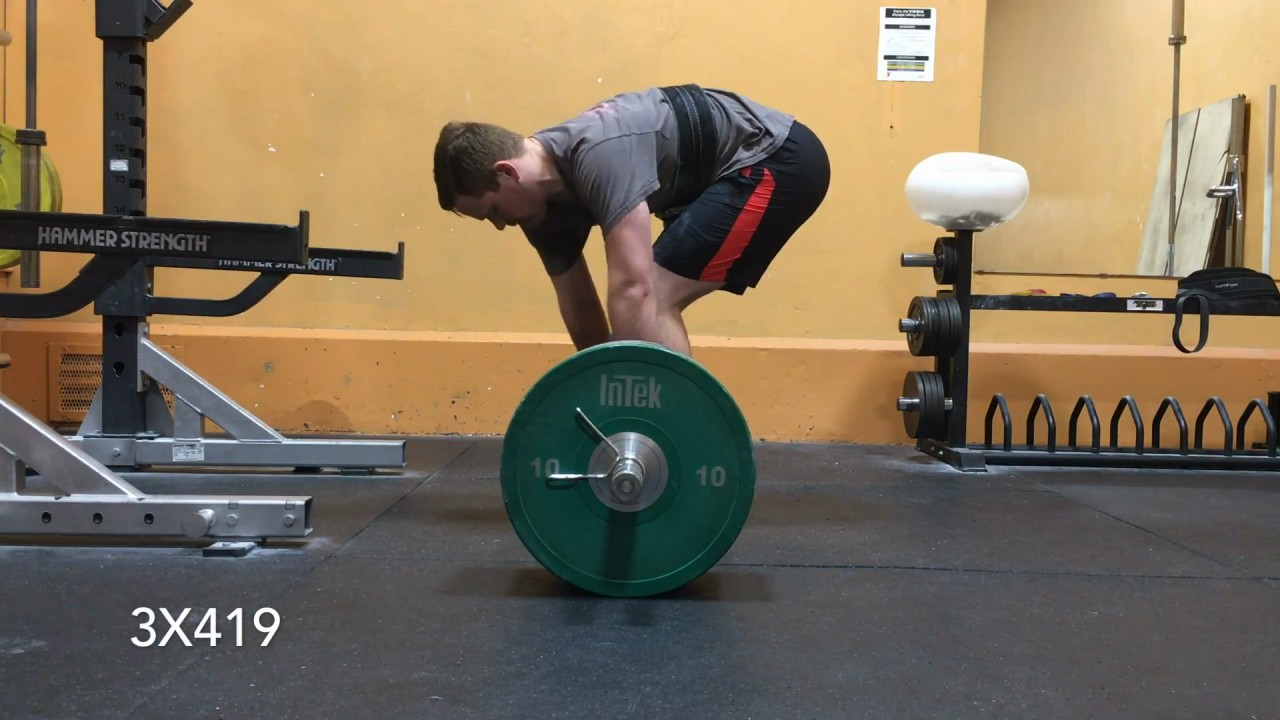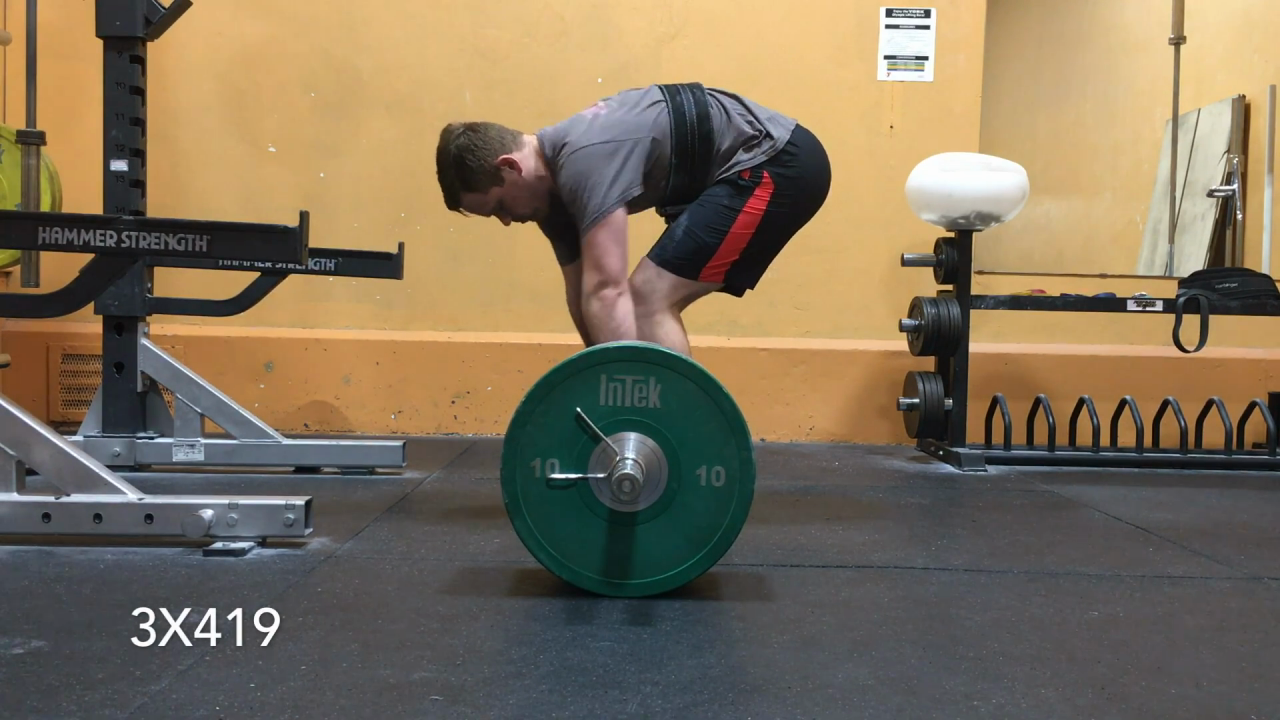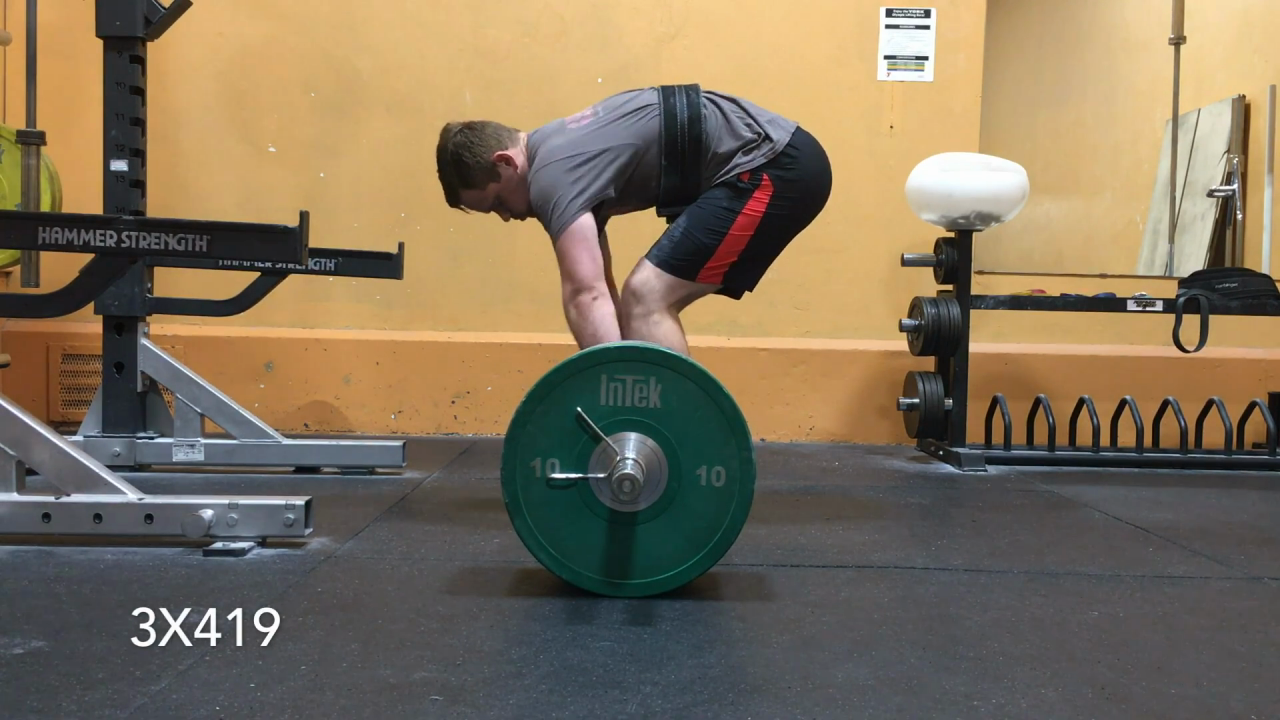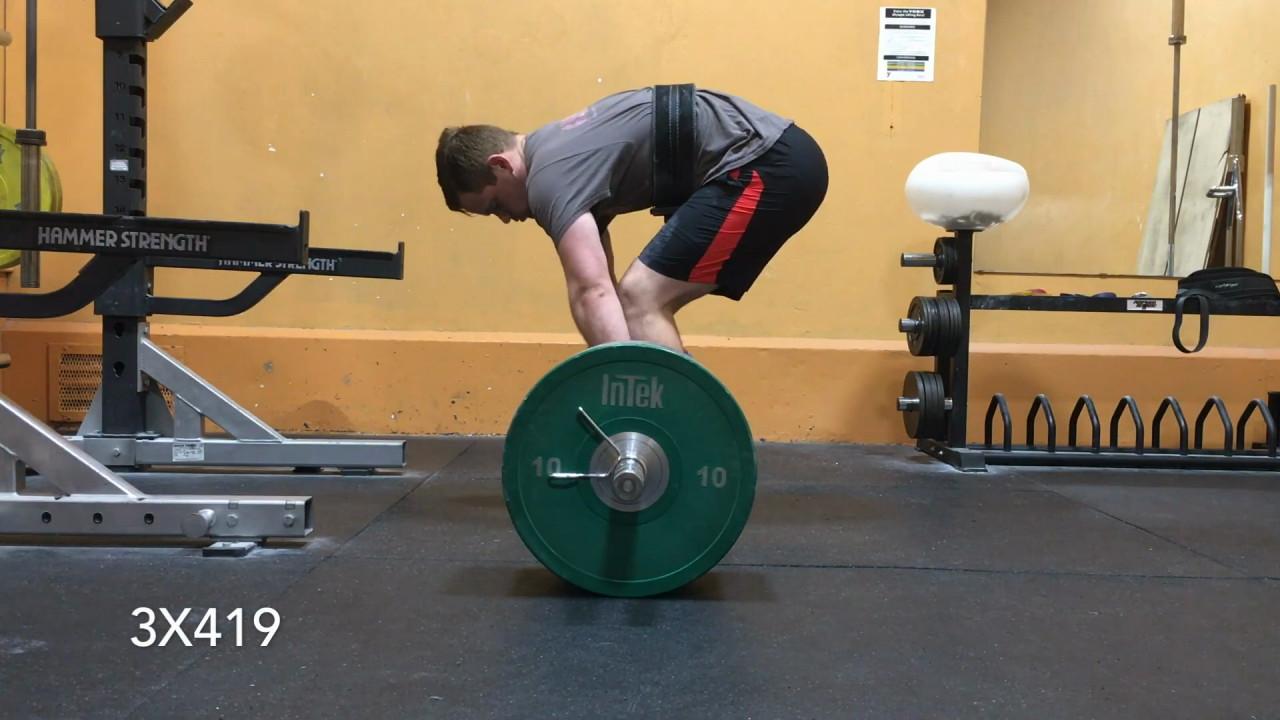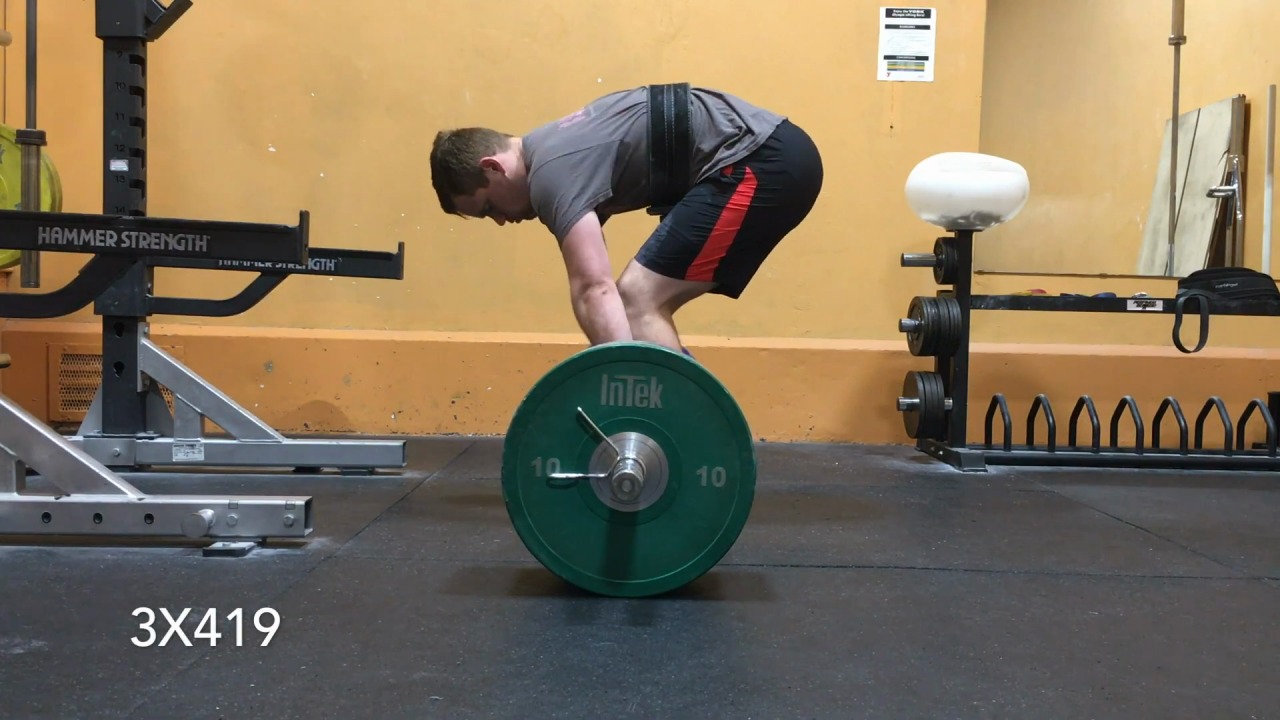
dt=0.2s
person 1, frame 1
left shoulder: (597, 156)
right shoulder: (545, 202)
left elbow: (633, 288)
right elbow: (579, 303)
left hip: (778, 159)
right hip: (763, 163)
left knee: (655, 303)
right knee: (656, 306)
person 1, frame 2
left shoulder: (582, 161)
right shoulder: (553, 191)
left elbow: (607, 290)
right elbow: (589, 293)
left hip: (778, 162)
right hip: (769, 163)
left knee: (651, 300)
right knee: (655, 301)
person 1, frame 3
left shoulder: (552, 174)
right shoulder: (563, 161)
left elbow: (585, 294)
right elbow: (596, 293)
left hip: (776, 166)
right hip: (775, 163)
left knee: (646, 300)
right knee: (651, 301)
person 1, frame 4
left shoulder: (550, 175)
right shoulder: (568, 167)
left elbow: (591, 292)
right elbow: (601, 292)
left hip: (769, 164)
right hip: (777, 161)
left knee: (640, 299)
right knee: (644, 300)
person 1, frame 5
left shoulder: (552, 172)
right shoulder: (561, 161)
left elbow: (593, 289)
right elbow: (596, 287)
left hip: (764, 160)
right hip: (774, 158)
left knee: (638, 299)
right knee: (643, 303)
